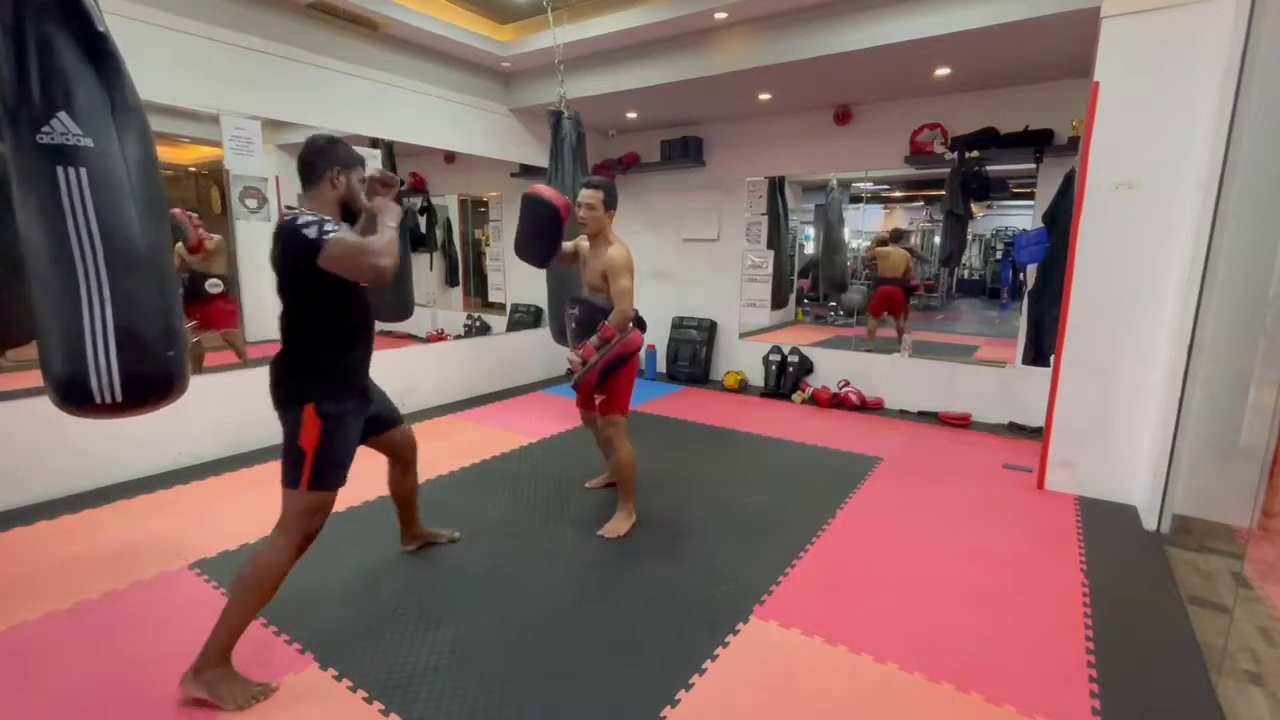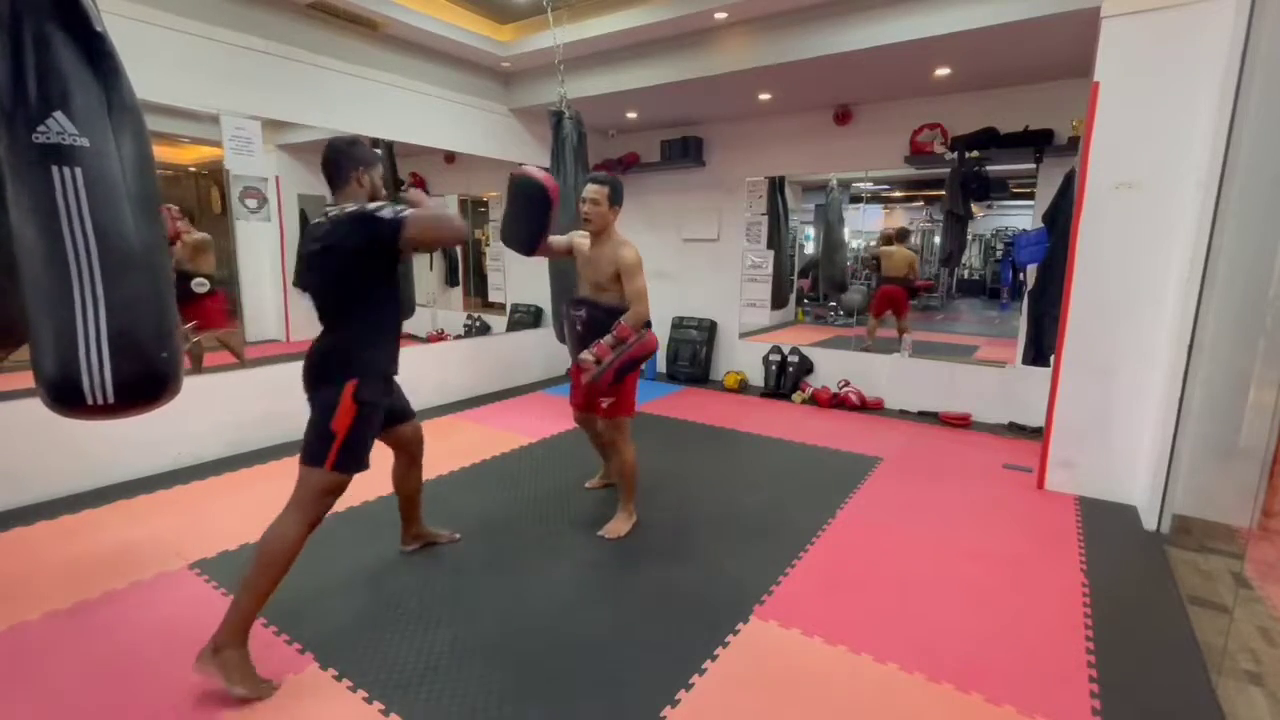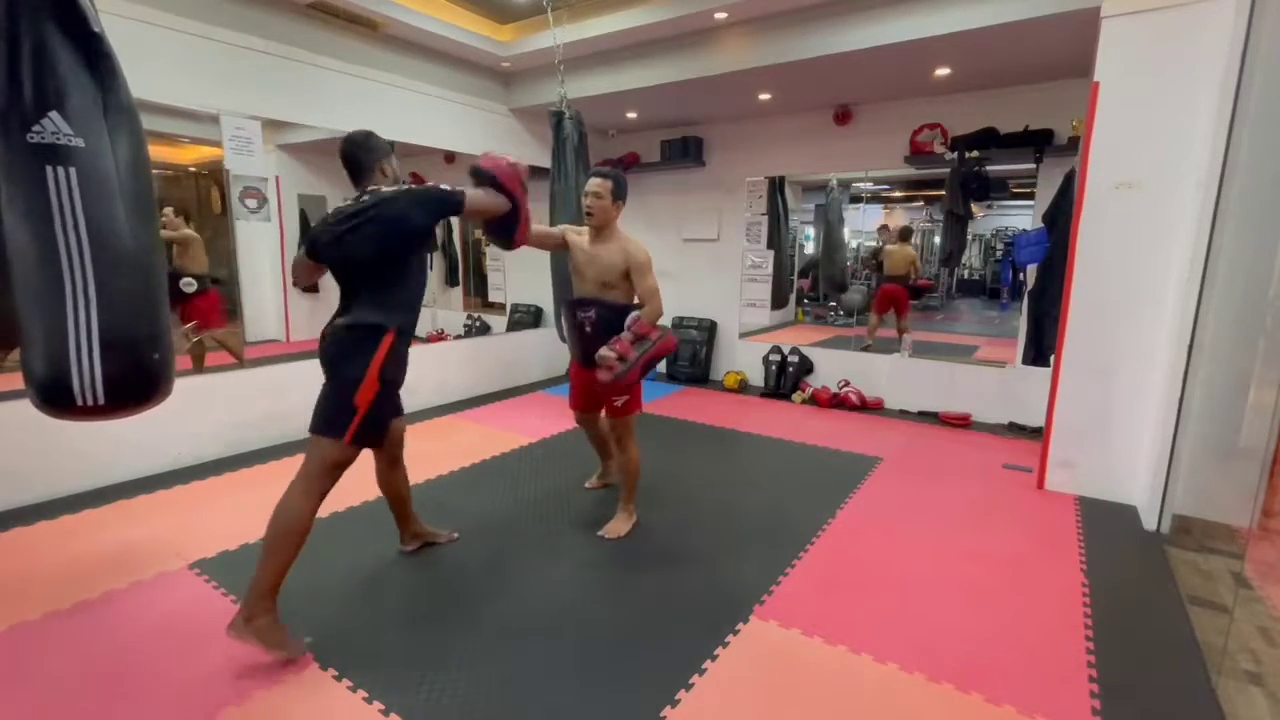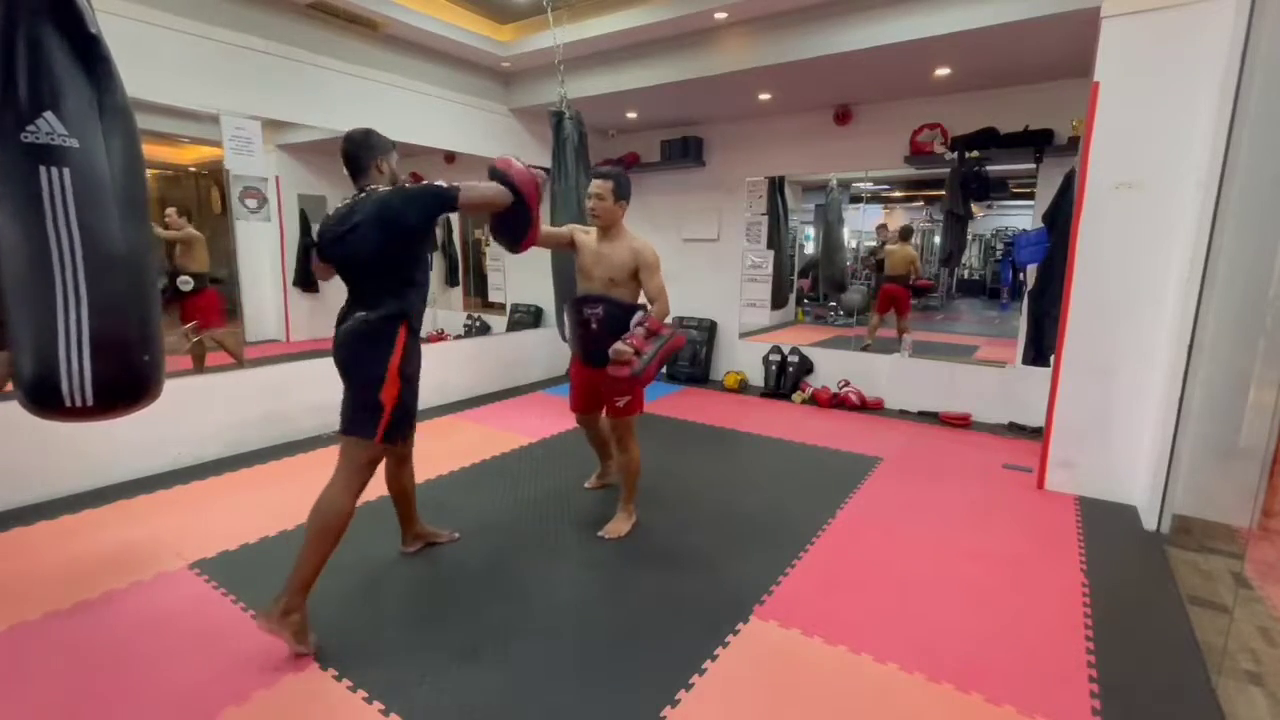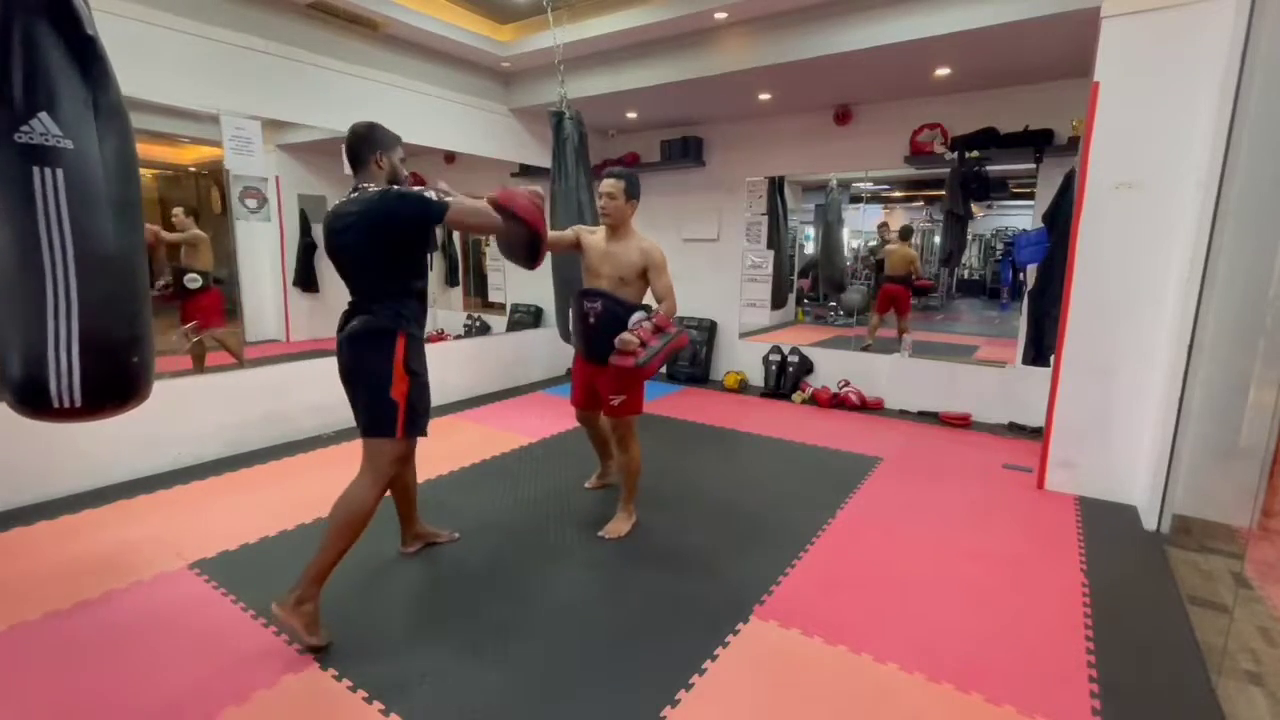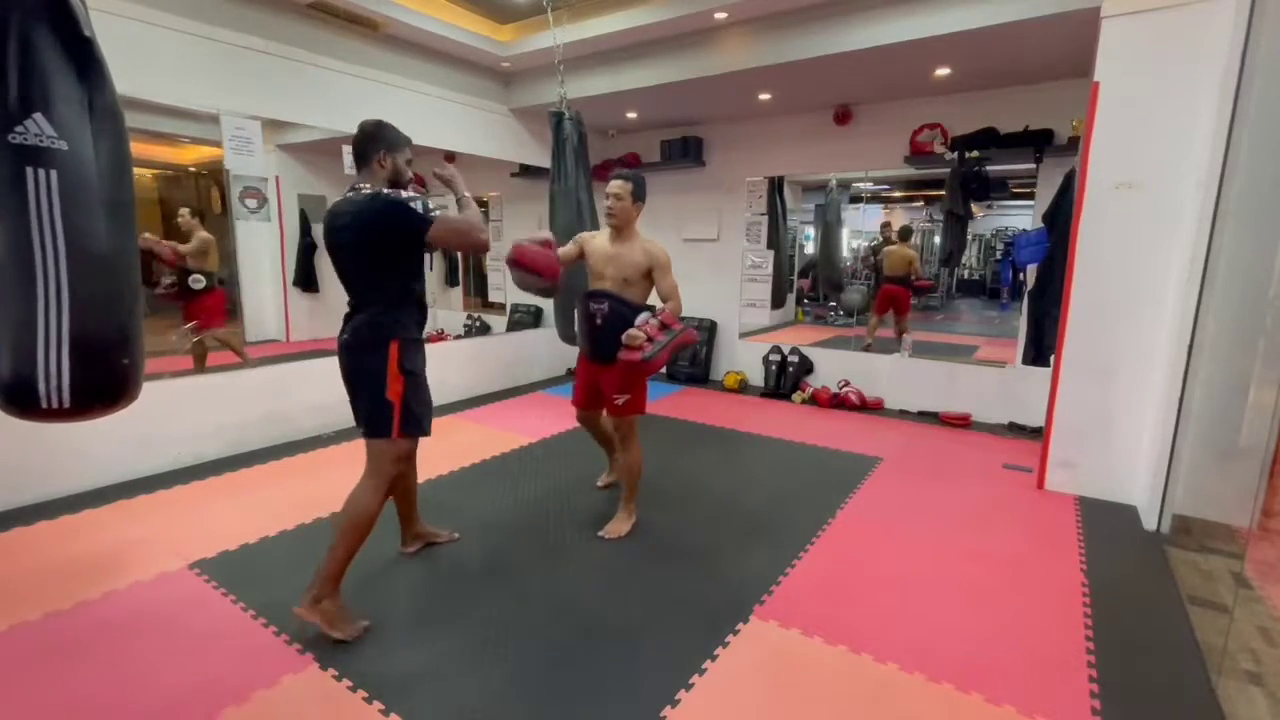
dt=0.1s
person 1, frame 1
left shoulder: (326, 227)
right shoulder: (302, 226)
left elbow: (362, 261)
right elbow: (375, 265)
left wrist: (375, 210)
right wrist: (387, 221)
left hip: (345, 379)
right hip: (317, 393)
left knee: (404, 444)
right knee: (300, 525)
left ankle: (412, 531)
right ankle: (211, 667)
person 1, frame 2
left shoulder: (323, 231)
right shoulder: (370, 219)
right elbow: (456, 231)
right wrist: (419, 206)
left hip: (363, 367)
right hip: (349, 374)
left knee: (411, 441)
right knee: (309, 504)
left ankle: (413, 530)
right ankle: (227, 647)
person 1, frame 3
left shoulder: (334, 221)
right shoulder: (411, 202)
left elbow: (303, 275)
right elbow: (497, 204)
right wrist: (444, 195)
left hip: (349, 337)
right hip: (373, 345)
left knee: (389, 439)
right knee: (320, 470)
left ankle: (411, 530)
right ankle: (256, 612)
person 1, frame 4
left shoulder: (336, 221)
right shoulder: (412, 199)
left elbow: (322, 271)
right elbow: (498, 197)
right wrist: (447, 195)
left hip: (359, 335)
right hip: (388, 342)
left knee: (400, 441)
right knee: (355, 468)
left ankle: (413, 531)
right ankle: (289, 607)
person 1, frame 5
left shoulder: (339, 215)
right shoulder: (403, 202)
right elbow: (490, 220)
right wrist: (451, 197)
left hip: (359, 337)
right hip: (392, 341)
left knee: (398, 445)
right knee: (381, 464)
left ankle: (413, 530)
right ankle: (303, 598)
person 1, frame 6
left shoulder: (338, 213)
right shoulder: (394, 206)
right elbow: (477, 239)
right wrist: (460, 187)
left hip: (361, 339)
right hip: (389, 345)
left knee: (402, 442)
right knee: (385, 465)
left ankle: (413, 530)
right ankle: (322, 596)
person 2, frame 1
left shoulder: (616, 255)
right shoulder: (583, 246)
left elbow: (624, 311)
left knee: (613, 429)
right knee: (591, 417)
left ankle: (627, 509)
right ankle: (614, 472)
person 2, frame 2
left shoulder: (625, 254)
right shoulder: (578, 241)
left elbow: (640, 312)
right elbow: (539, 246)
right hip: (588, 352)
left knee: (617, 431)
right knee: (585, 418)
left ankle: (627, 510)
right ankle: (611, 470)
person 2, frame 3
left shoulder: (632, 253)
right shoulder: (572, 237)
left elbow: (653, 307)
right elbow: (526, 234)
right hip: (582, 353)
left knee: (622, 432)
right knee: (586, 418)
left ankle: (627, 510)
right ankle: (607, 470)
person 2, frame 4
left shoulder: (640, 252)
right shoulder: (578, 236)
left elbow: (661, 306)
right elbow: (533, 234)
left hip: (619, 356)
right hip: (583, 353)
left knee: (624, 432)
right knee: (586, 418)
left ankle: (627, 510)
right ankle: (607, 469)
person 2, frame 5
left shoulder: (647, 252)
right shoulder: (583, 236)
left elbow: (668, 305)
left hip: (620, 354)
right hip: (586, 351)
left knee: (623, 431)
right knee: (587, 416)
left ankle: (627, 511)
right ankle: (607, 466)
person 2, frame 6
left shoulder: (651, 253)
right shoulder: (587, 242)
left elbow: (674, 304)
left wrist: (648, 332)
left hip: (625, 355)
right hip: (590, 351)
left knee: (625, 430)
right knee: (587, 417)
left ankle: (627, 510)
right ankle: (615, 463)
